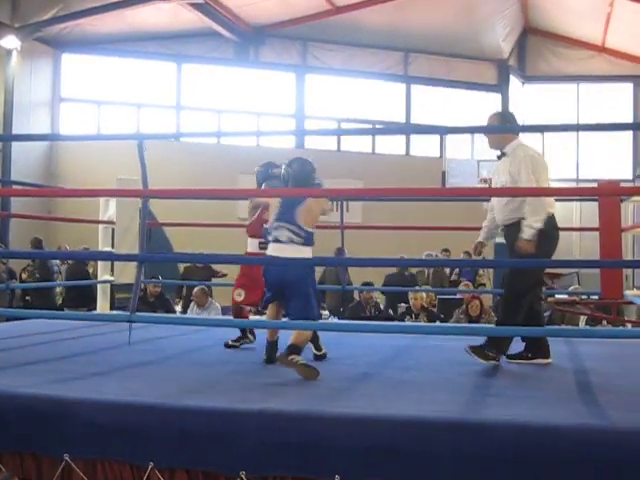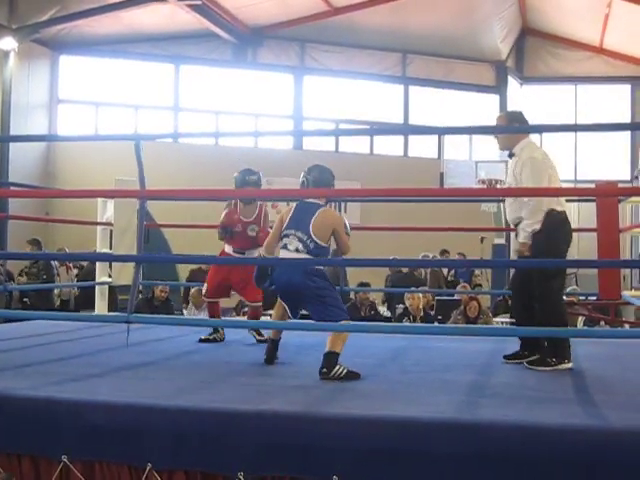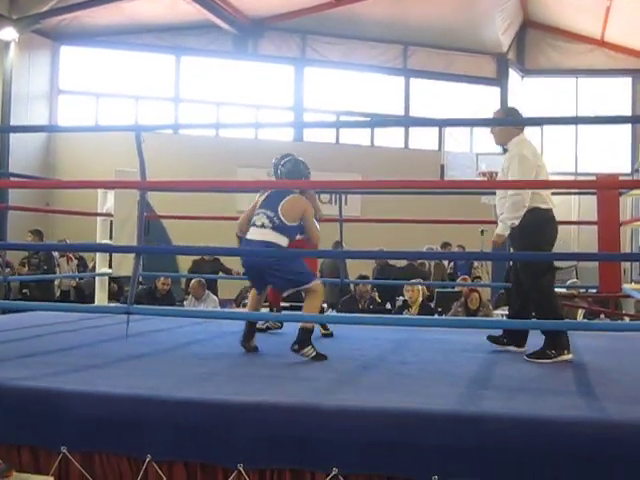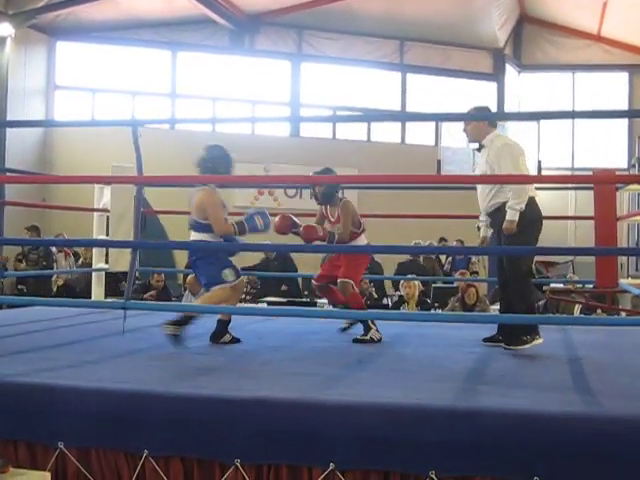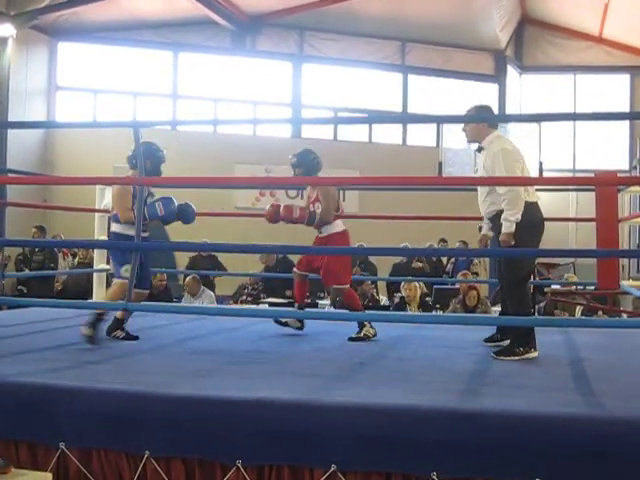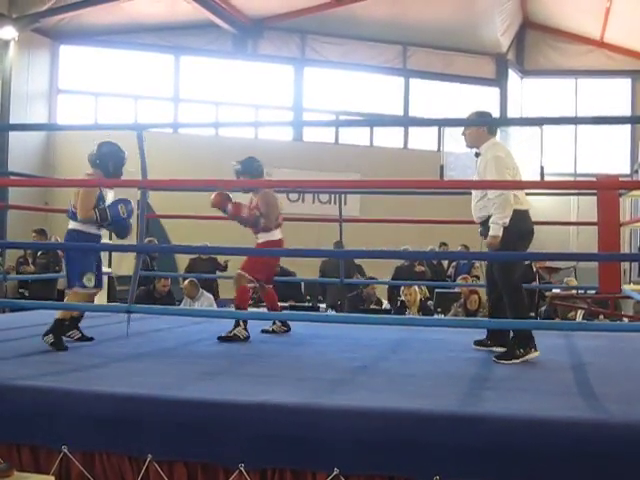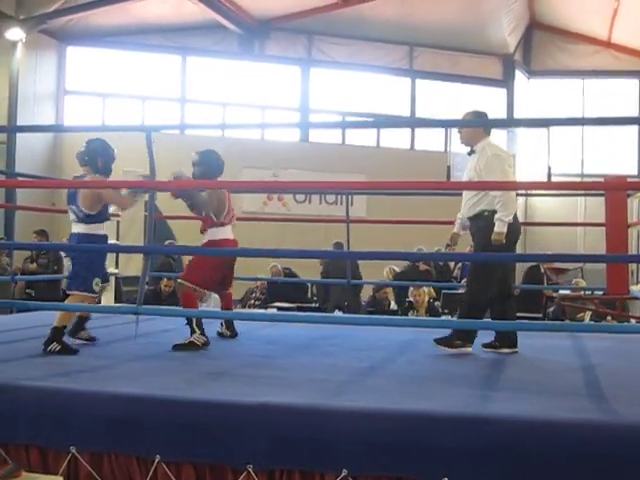
dt=0.5s
person 1, frame 1
left shoulder: (526, 157)
right shoulder: (503, 163)
left elbow: (537, 198)
right elbow: (496, 206)
left wrist: (528, 235)
right wrist: (484, 237)
left hip: (533, 235)
right hip: (519, 233)
left knee: (516, 290)
right knee: (526, 291)
left ankle: (495, 347)
right ankle: (537, 349)
person 1, frame 2
left shoulder: (530, 157)
right shoulder: (518, 158)
left elbow: (536, 201)
left wrist: (524, 237)
right wrist: (523, 236)
left hip: (547, 230)
right hip: (535, 233)
left knee: (547, 292)
right knee: (522, 289)
left ankle: (559, 354)
right ankle: (532, 346)
person 1, frame 3
left shoulder: (520, 153)
right shoulder: (517, 152)
left elbow: (518, 197)
left wrist: (502, 229)
left hip: (531, 224)
right hip: (529, 225)
left knee: (538, 284)
right knee: (521, 283)
left ankle: (558, 345)
right ankle: (514, 337)
person 1, frame 4
left shoulder: (502, 146)
right shoulder: (486, 152)
left elbow: (518, 182)
left wrist: (512, 216)
right wrist: (485, 229)
left hip: (519, 216)
right hip: (503, 218)
left knee: (517, 272)
right knee: (506, 276)
left ankle: (529, 331)
right ankle: (508, 332)
person 1, frame 5
left shoulder: (500, 149)
right shoulder: (488, 151)
left elbow: (513, 191)
left wrist: (508, 228)
right wrist: (487, 228)
left hip: (520, 220)
right hip: (510, 221)
left knee: (515, 280)
right knee: (507, 280)
left ankle: (524, 344)
right ankle: (507, 331)
person 1, frame 6
left shoulder: (494, 155)
right shoulder: (489, 155)
left elbow: (503, 196)
left wrist: (495, 231)
left hip: (509, 226)
right hip: (507, 227)
left knee: (509, 284)
right knee: (496, 284)
left ankle: (525, 344)
right ankle: (497, 337)
person 1, frame 7
left shoulder: (493, 155)
right shoulder: (477, 158)
left elbow: (505, 194)
right elbow: (472, 200)
left wrist: (500, 227)
right wrist: (459, 227)
left hip: (493, 226)
right hip: (485, 226)
left knee: (479, 283)
right knee: (499, 286)
left ankle: (463, 337)
right ankle: (506, 340)
person 2, frame 1
left shoulder: (280, 201)
right shoulder: (316, 204)
right elbow: (326, 205)
left hip: (273, 264)
right hip: (299, 268)
left knee: (276, 303)
right knee: (307, 320)
left ankle: (271, 351)
right ankle: (293, 352)
person 2, frame 2
left shoulder: (289, 211)
right shoulder: (332, 216)
left elbow: (269, 246)
right elbow: (345, 250)
left wrist: (264, 266)
right wrist: (344, 231)
left hip: (283, 272)
right hip: (310, 275)
left knee: (284, 302)
right knee: (340, 320)
left ankle: (271, 351)
right ankle: (329, 365)
person 2, frame 3
left shoulder: (265, 196)
right shoulder: (302, 203)
left elbow: (241, 225)
right elbow: (313, 238)
left wrist: (243, 242)
right wrist: (308, 220)
left hip: (250, 250)
right hip: (273, 253)
left knee: (260, 288)
right knee: (316, 290)
left ankle: (249, 337)
right ankle: (303, 342)
person 2, frame 4
left shoulder: (205, 191)
right shoulder: (210, 195)
right elbow: (221, 229)
right wrist: (247, 225)
left hip: (211, 248)
right hip: (205, 250)
left knee: (238, 284)
right knee: (222, 291)
left ankle: (221, 332)
right ankle: (178, 322)
person 2, frame 5
left shoulder: (149, 188)
right shoulder: (124, 186)
left elbow: (159, 215)
right elbow: (123, 216)
left wrist: (178, 214)
right wrist: (151, 214)
left hip: (141, 243)
right hip: (121, 241)
left knee: (140, 291)
right knee: (123, 282)
left ankle: (116, 326)
right ankle: (94, 321)
person 2, frame 6
left shoulder: (100, 184)
right shoulder: (91, 183)
right elbow: (84, 215)
left wrist: (114, 224)
right wrist: (110, 213)
left hip: (90, 241)
right hip: (79, 241)
left knee: (93, 289)
right knee: (82, 289)
left ankle: (71, 326)
right ankle: (53, 332)
person 2, frame 7
left shoulder: (78, 180)
right shoulder: (96, 182)
right elbow: (123, 204)
left wrist: (114, 193)
right wrist: (136, 190)
left hip: (82, 240)
right hip: (89, 242)
left knee: (99, 286)
right knee: (81, 291)
left ankle: (79, 326)
right ankle: (53, 340)
person 3, frame 1
right shoulder: (255, 201)
right elbow: (254, 223)
right wrist: (263, 204)
right hip: (254, 258)
right knee: (239, 303)
right ankle: (247, 335)
person 3, frame 2
left shoulder: (263, 210)
right shoulder: (230, 208)
left elbow: (265, 238)
right elbow: (221, 237)
left wrist: (265, 240)
right wrist: (224, 228)
right hip: (229, 258)
left knee: (256, 302)
right knee: (210, 296)
left ankle: (253, 327)
right ankle: (218, 331)
person 3, frame 3
left shoulder: (304, 193)
left elbow: (319, 215)
left hip: (306, 243)
right hip: (287, 241)
left ankle: (321, 322)
right ankle: (274, 319)
person 3, frame 4
left shoulder: (345, 206)
right shoulder: (324, 208)
left elbow: (345, 237)
right elbow: (313, 233)
left wrist: (323, 234)
right wrist: (294, 226)
left hip: (359, 251)
right hip: (341, 251)
left knee: (344, 286)
right knee: (320, 284)
left ankle: (371, 328)
person 3, frame 5
left shoulder: (325, 188)
right shoulder: (311, 189)
left elbow: (328, 218)
right elbow: (308, 218)
left wrist: (299, 215)
right wrist: (286, 213)
left hip: (336, 238)
right hip: (323, 239)
left knee: (339, 286)
right knee: (300, 272)
left ankle: (366, 326)
right ankle: (296, 319)
person 3, frame 6
left shoulder: (266, 195)
right shoulder: (254, 197)
left elbow: (269, 225)
right elbow: (247, 221)
left wrist: (247, 216)
right wrist: (229, 208)
left hip: (271, 244)
right hip: (264, 244)
left knee: (241, 280)
right knee: (263, 285)
left ankle: (241, 329)
right ankle: (281, 323)
person 3, frame 7
left shoulder: (213, 191)
right shoulder: (216, 190)
left elbow: (205, 209)
right elbow: (201, 211)
left wrist: (187, 193)
right wrist: (187, 197)
left hip: (217, 245)
right hip: (227, 244)
left knee: (185, 287)
right knee: (220, 287)
left ankle: (198, 337)
right ankle: (228, 327)
